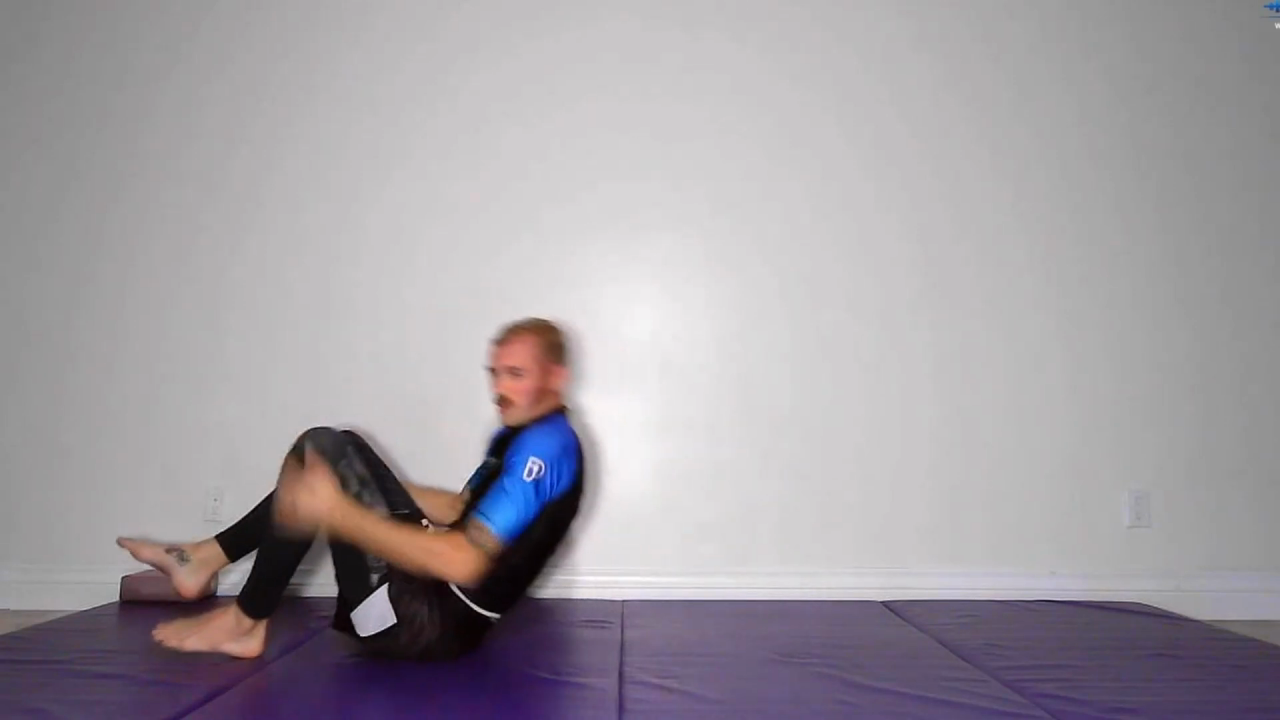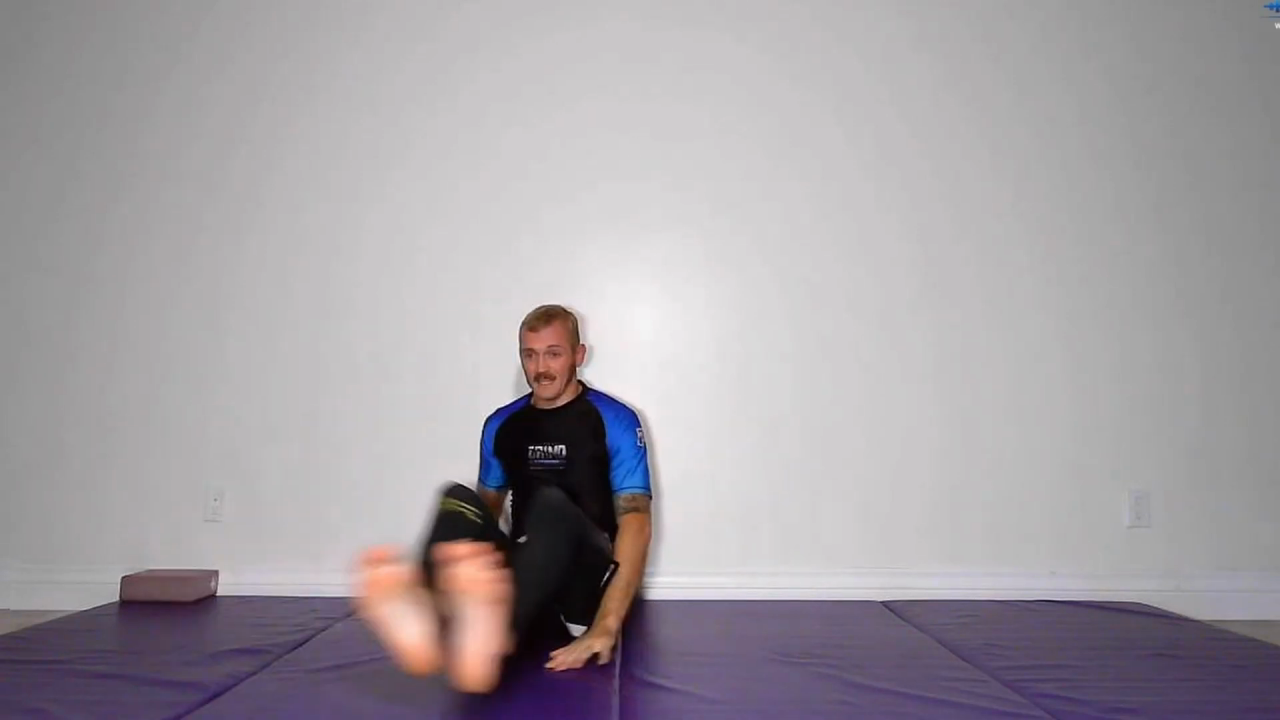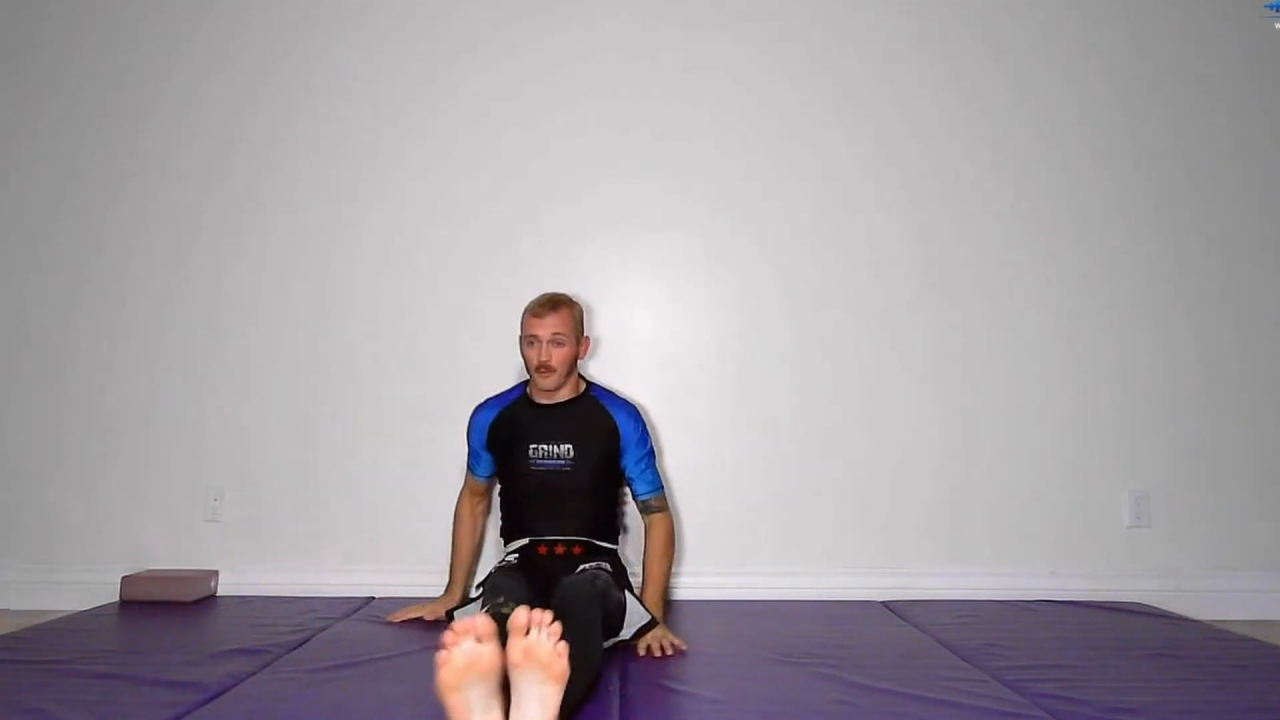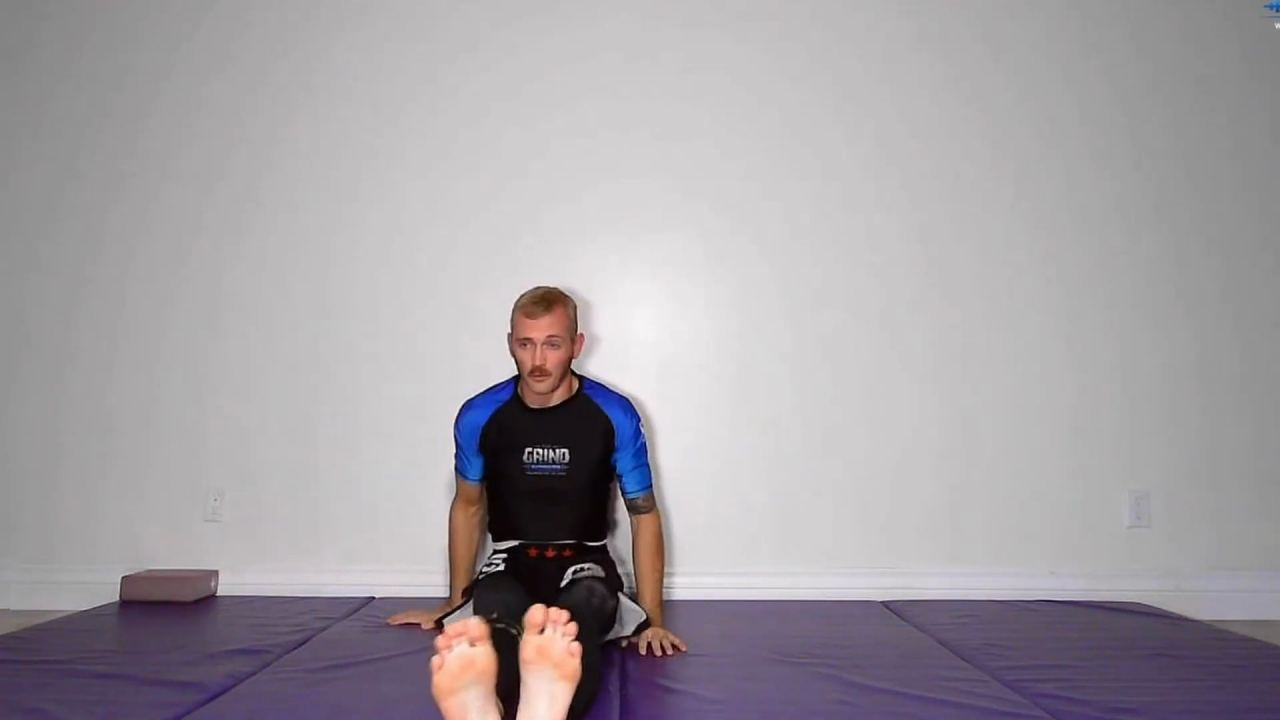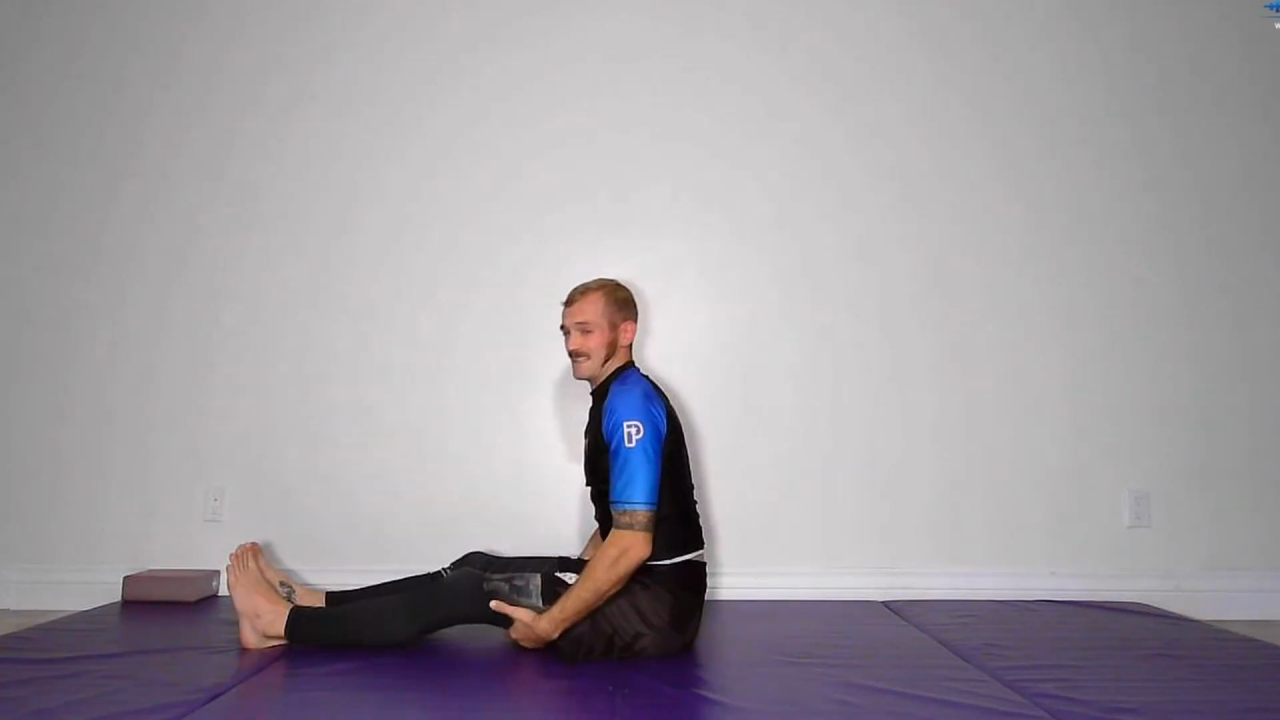
dt=0.4s
person 1, frame 1
left shoulder: (545, 445)
right shoulder: (524, 435)
left elbow: (463, 560)
left wrist: (337, 514)
right wrist: (358, 491)
left hip: (432, 623)
right hip: (434, 596)
left knee: (320, 448)
right knee: (339, 447)
left ankle: (245, 625)
right ankle: (208, 555)
person 1, frame 2
left shoulder: (614, 421)
right shoulder: (502, 424)
left elbow: (635, 522)
left wrist: (606, 628)
left hip: (581, 578)
right hip: (510, 570)
left knee: (552, 506)
right knee: (457, 503)
left ankle: (482, 644)
person 1, frame 3
left shoulder: (619, 418)
right shoulder: (491, 417)
left elbow: (657, 515)
right elbow: (474, 500)
left wrist: (653, 617)
right wrist: (453, 595)
left hip: (592, 567)
right hip: (521, 565)
left knee: (579, 597)
right knee: (502, 608)
person 1, frame 4
left shoulder: (614, 415)
right shoulder: (479, 416)
left elbow: (644, 514)
right elbow: (467, 506)
left wrist: (651, 618)
right wrist: (455, 602)
left hip: (584, 565)
right hip: (511, 566)
left knee: (581, 610)
right knee: (497, 617)
person 1, frame 5
left shoulder: (630, 401)
right shoulder: (614, 399)
left elbow: (633, 543)
left wrist: (550, 623)
right wrist: (565, 582)
left hip: (655, 605)
right hip: (639, 590)
left knee: (467, 593)
right knee: (477, 568)
left ankle: (283, 622)
right ankle: (316, 603)
